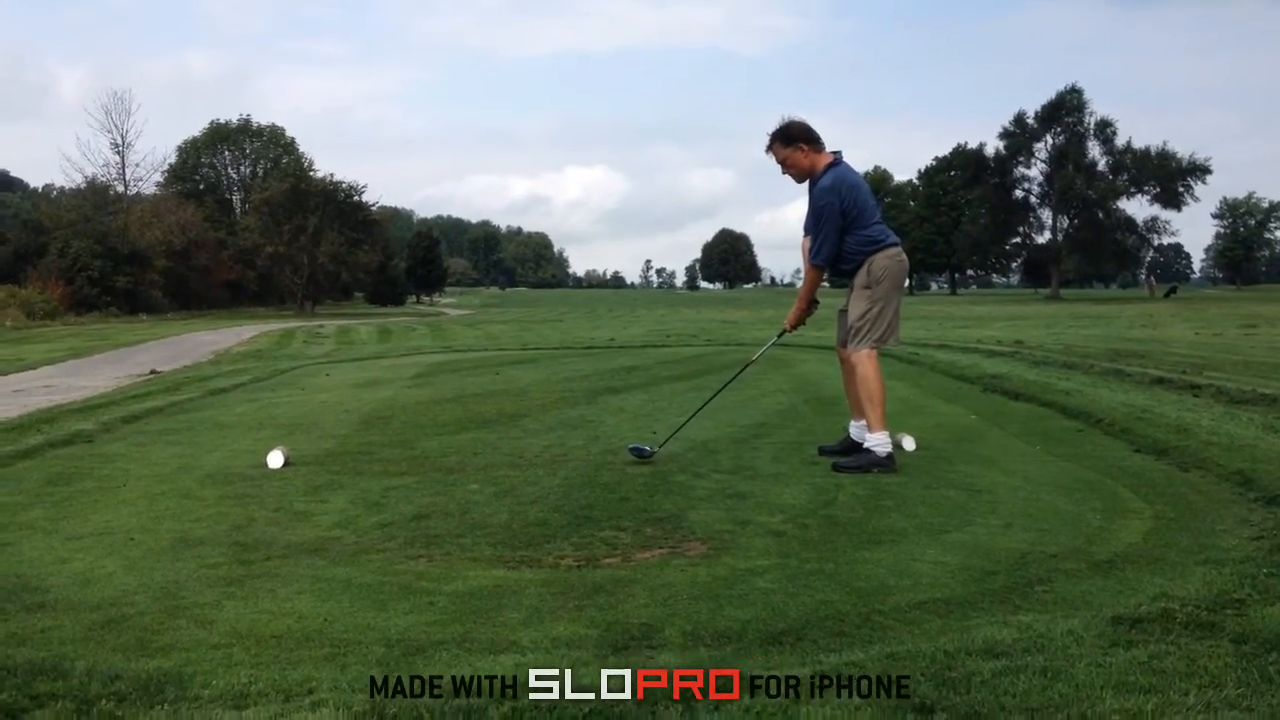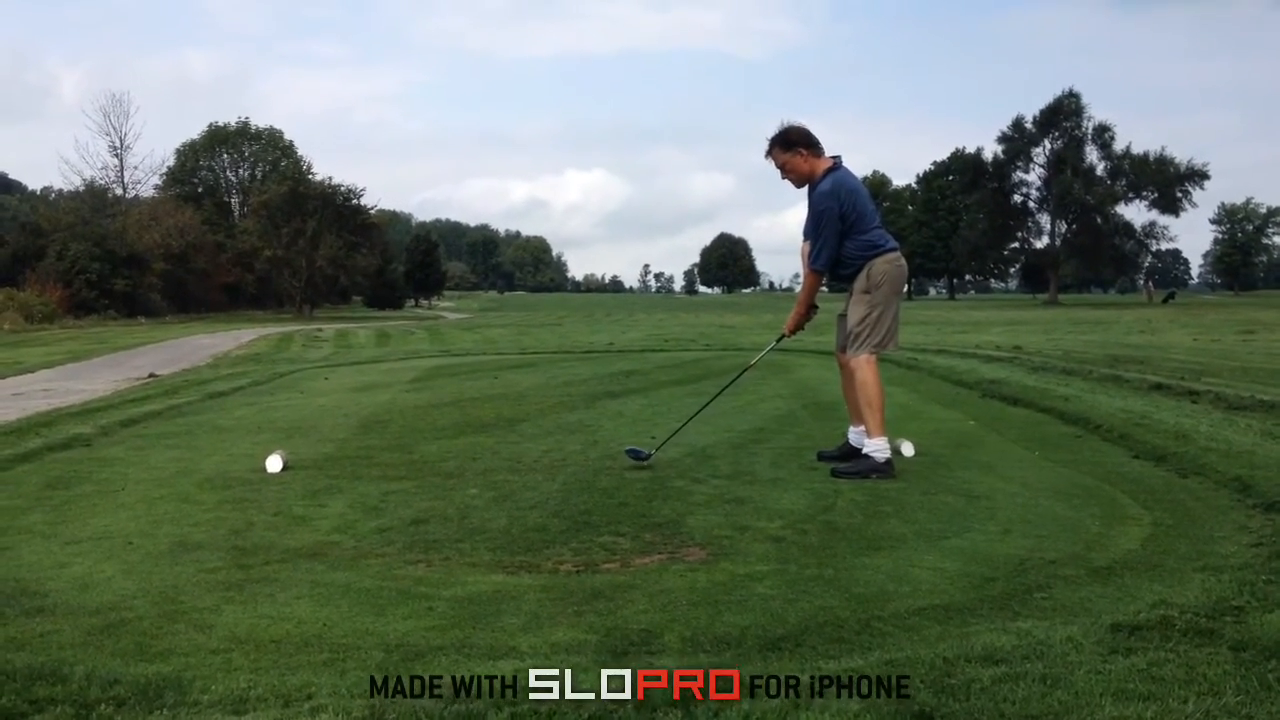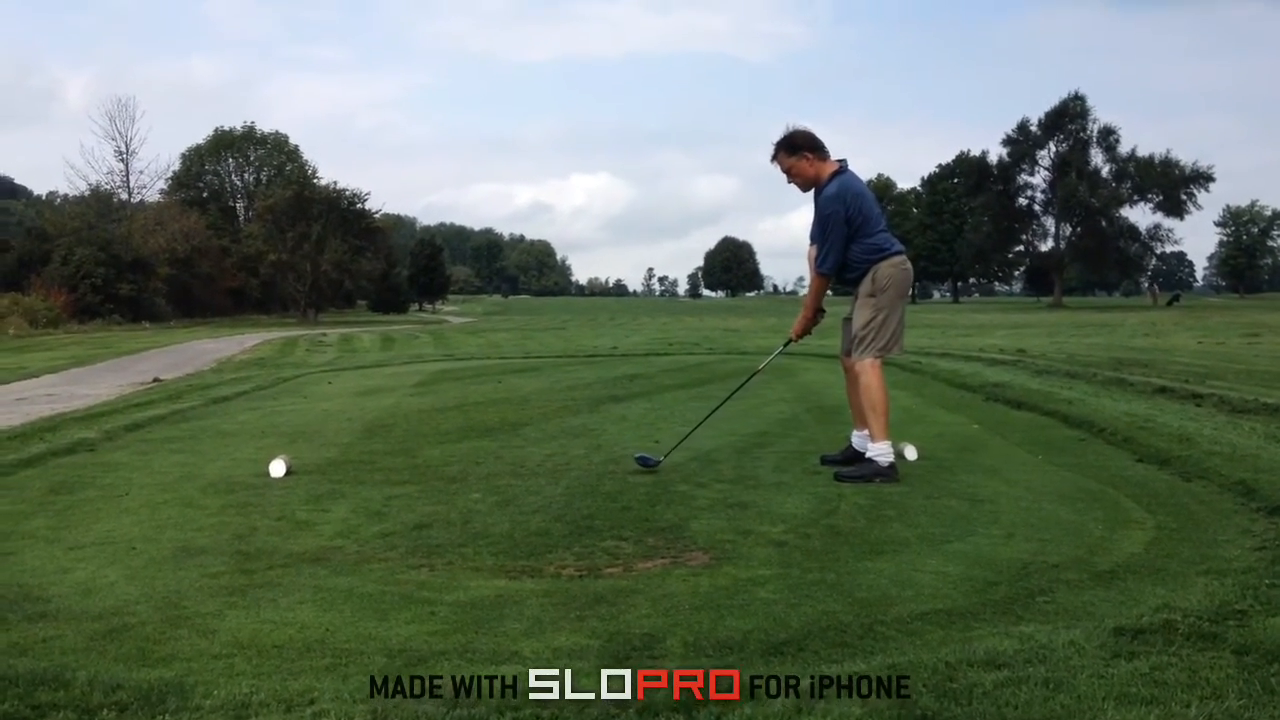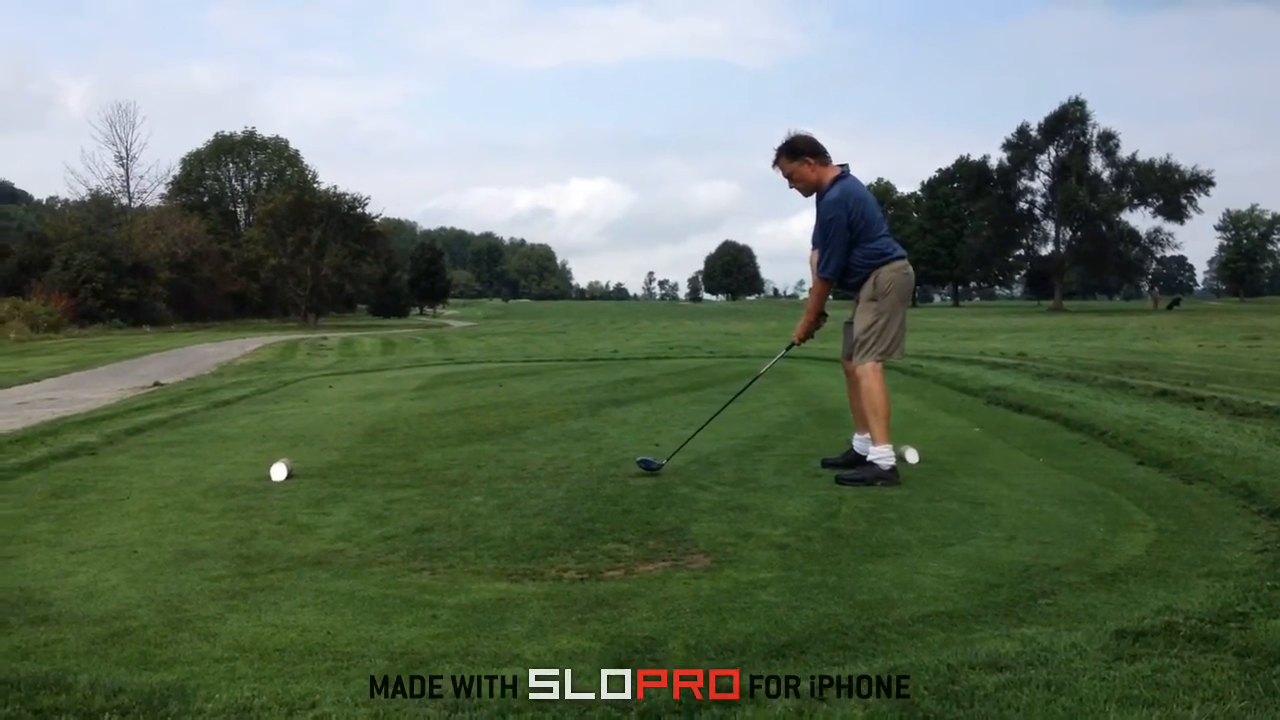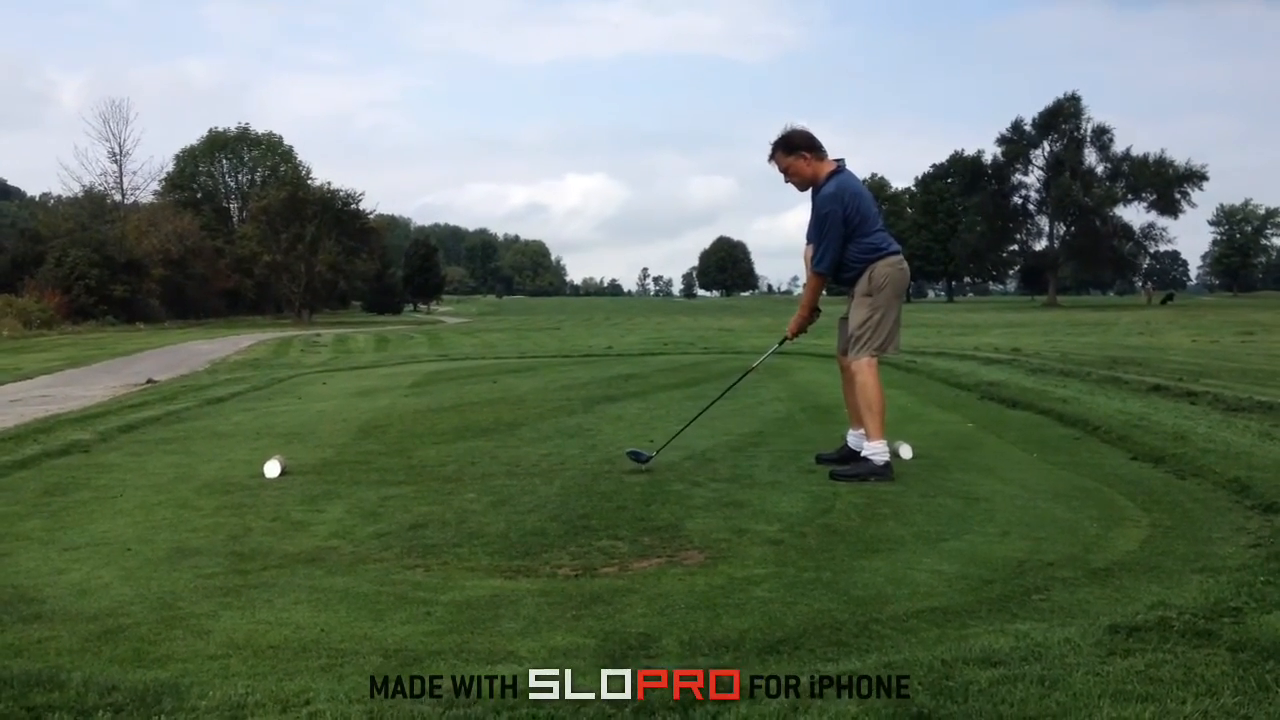
dt=0.2s
person 1, frame 1
left shoulder: (828, 188)
right shoulder: (829, 175)
left elbow: (820, 257)
right elbow: (811, 239)
left wrist: (801, 305)
right wrist: (808, 294)
left hip: (878, 266)
right hip: (869, 267)
left knee: (863, 351)
right knee: (847, 349)
left ankle: (880, 448)
right ankle: (860, 434)
person 1, frame 2
left shoulder: (827, 192)
right shoulder: (828, 179)
left elbow: (820, 261)
right elbow: (810, 243)
left wrist: (800, 310)
right wrist: (807, 298)
left hip: (877, 271)
right hip: (868, 272)
left knee: (862, 356)
right knee: (846, 355)
left ankle: (878, 453)
right ankle: (858, 440)
person 1, frame 3
left shoulder: (834, 195)
right shoulder: (834, 183)
left elbow: (826, 265)
right elbow: (817, 247)
left wrist: (807, 314)
right wrist: (814, 302)
left hip: (883, 274)
right hip: (873, 276)
left knee: (866, 360)
right knee: (850, 358)
left ankle: (881, 458)
right ankle: (862, 444)
person 1, frame 4
left shoulder: (836, 200)
right shoulder: (836, 188)
left elbow: (829, 269)
right elbow: (819, 252)
left wrist: (809, 318)
right wrist: (816, 306)
left hip: (884, 279)
right hip: (874, 280)
left knee: (867, 363)
right knee: (852, 362)
left ankle: (883, 461)
right ankle: (863, 447)
person 1, frame 5
left shoulder: (831, 195)
right shoulder: (831, 183)
left elbow: (823, 264)
right elbow: (813, 247)
left wrist: (803, 313)
right wrist: (810, 301)
left hip: (879, 274)
right hip: (869, 275)
left knee: (862, 359)
right knee: (847, 358)
left ankle: (877, 457)
right ankle: (857, 443)
